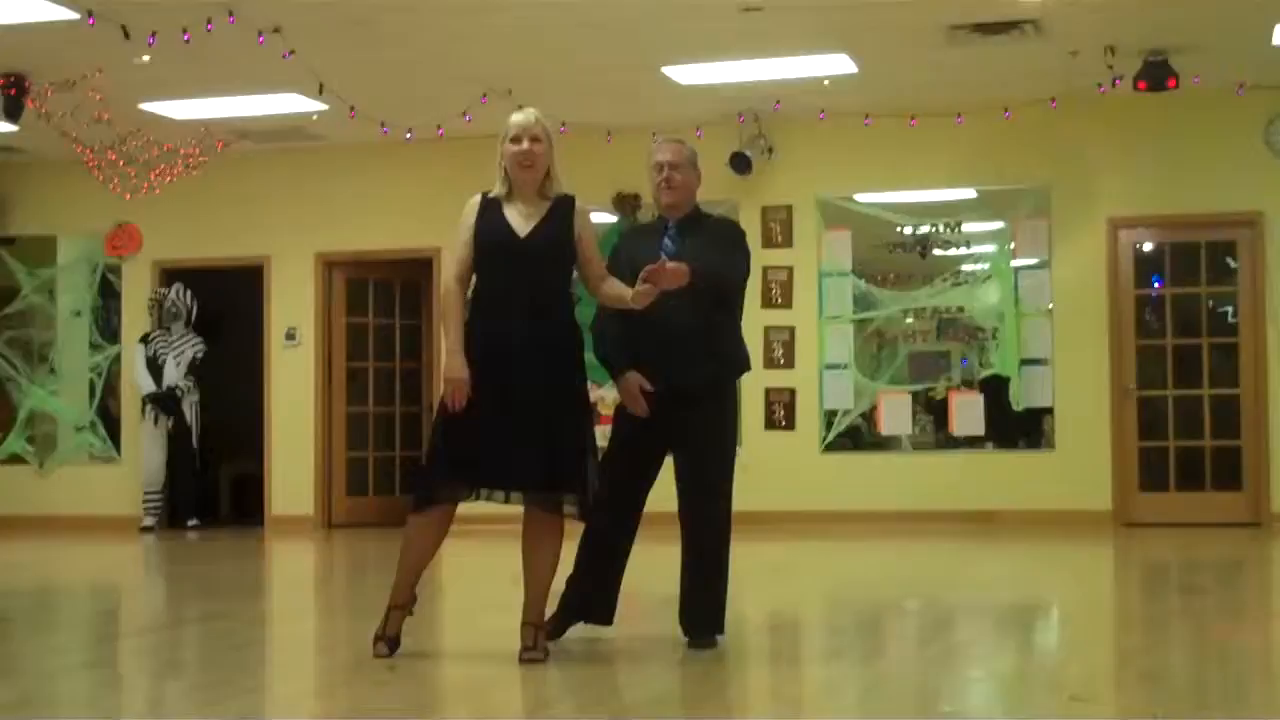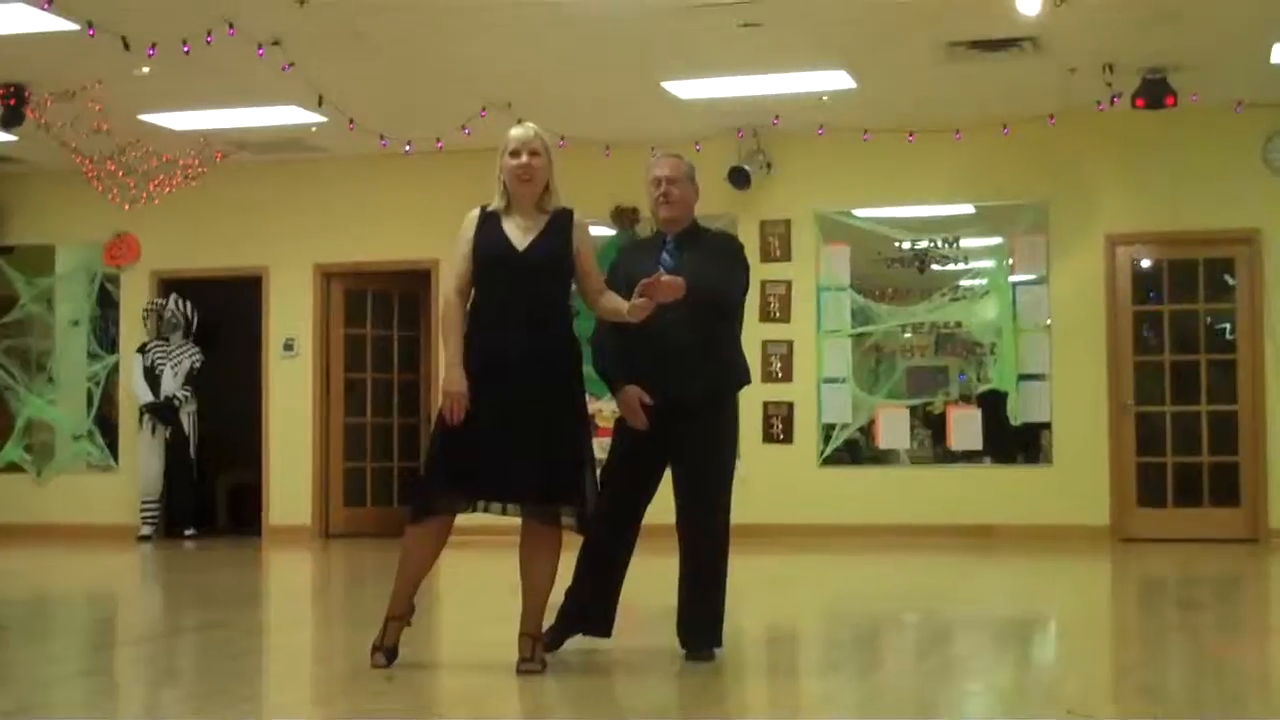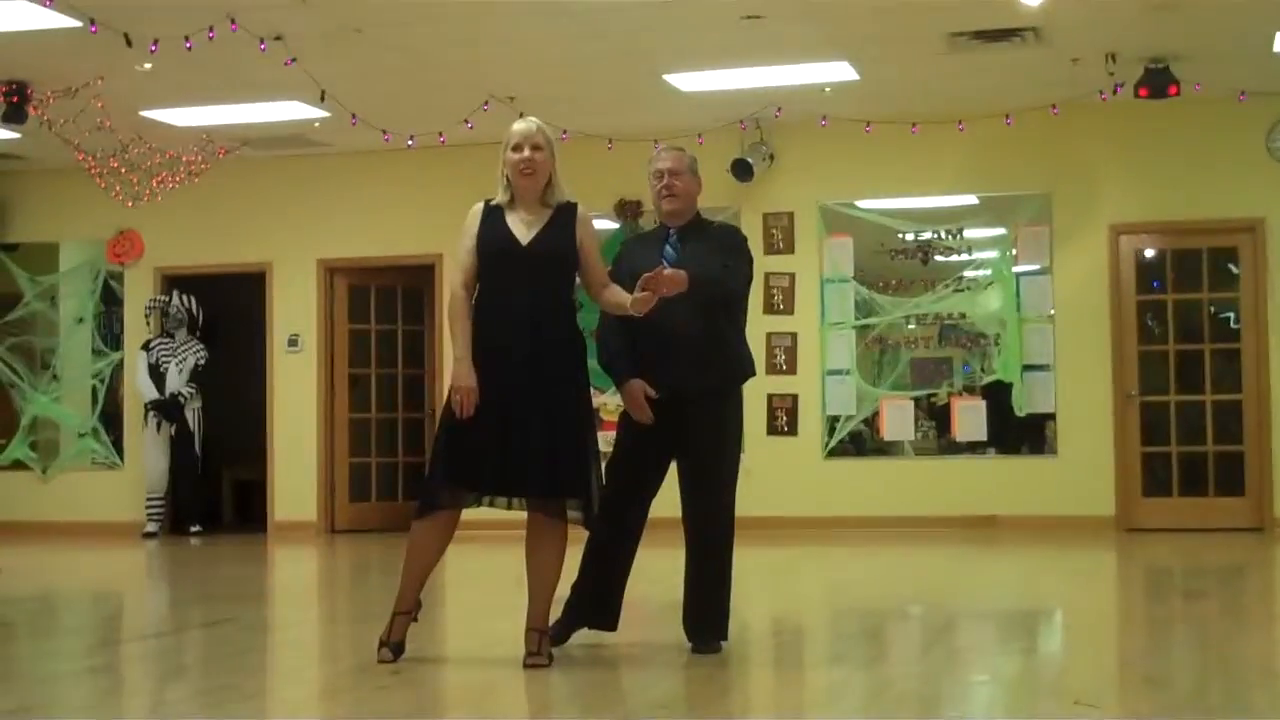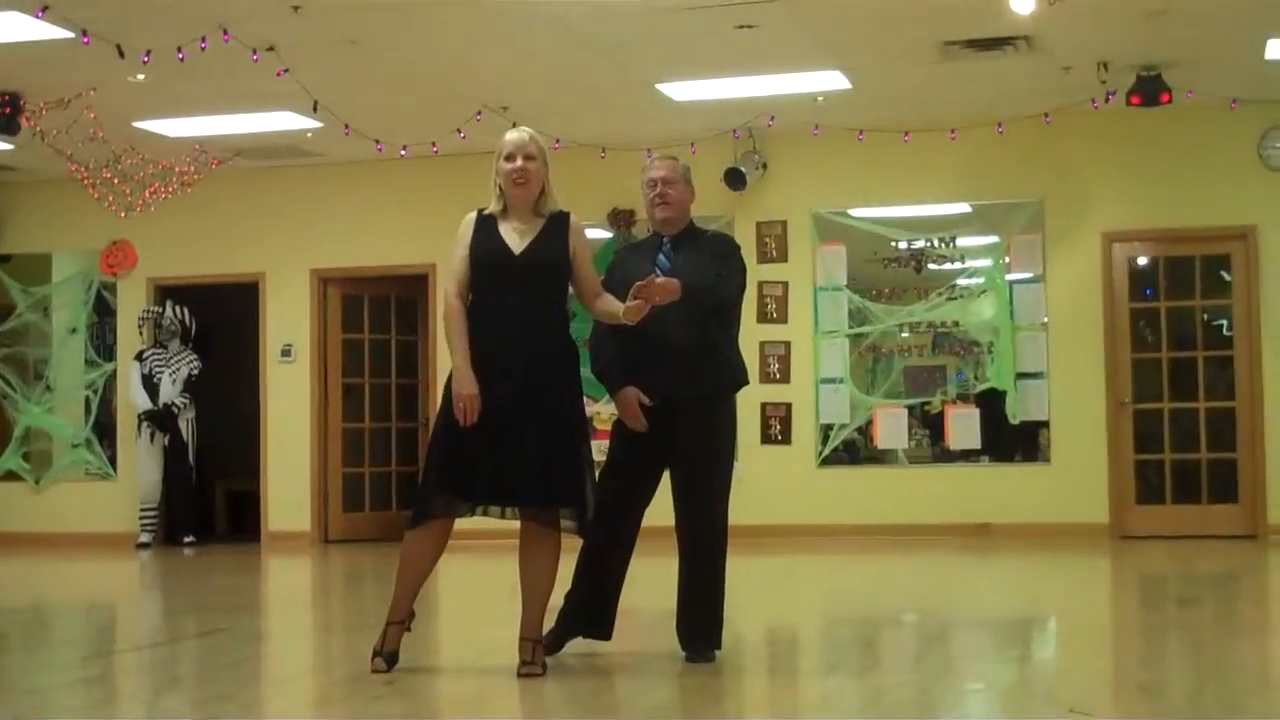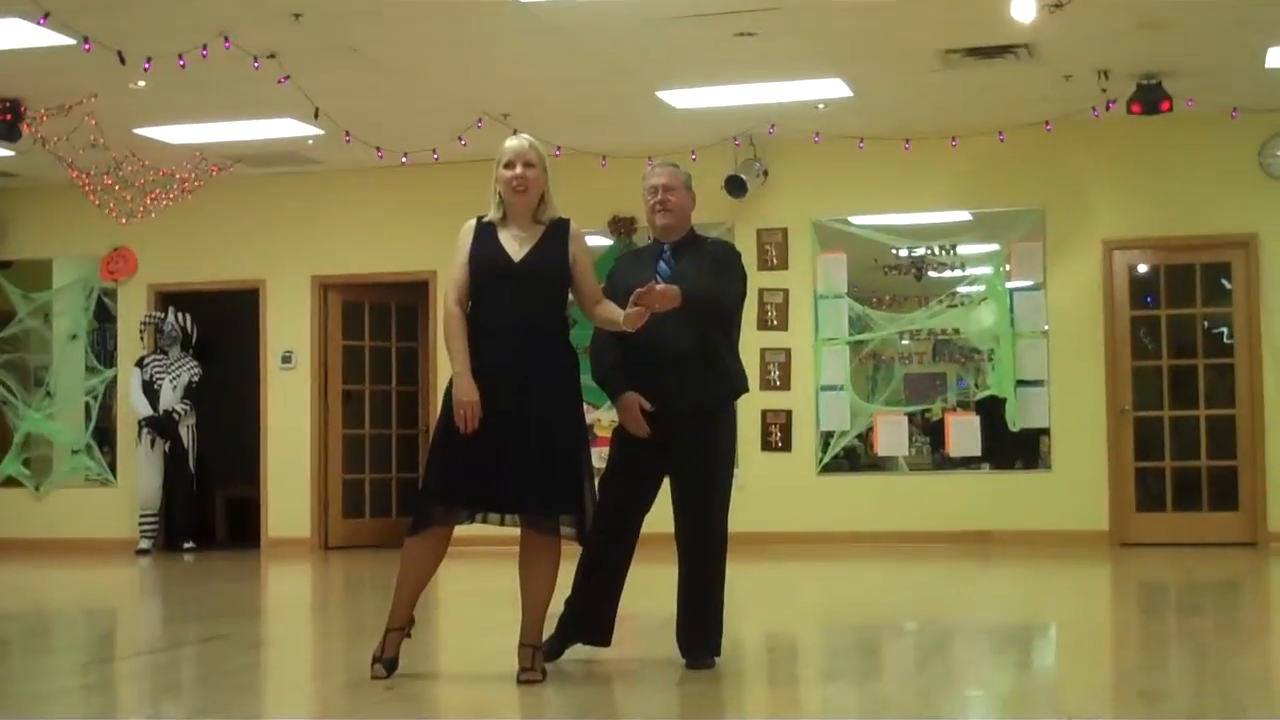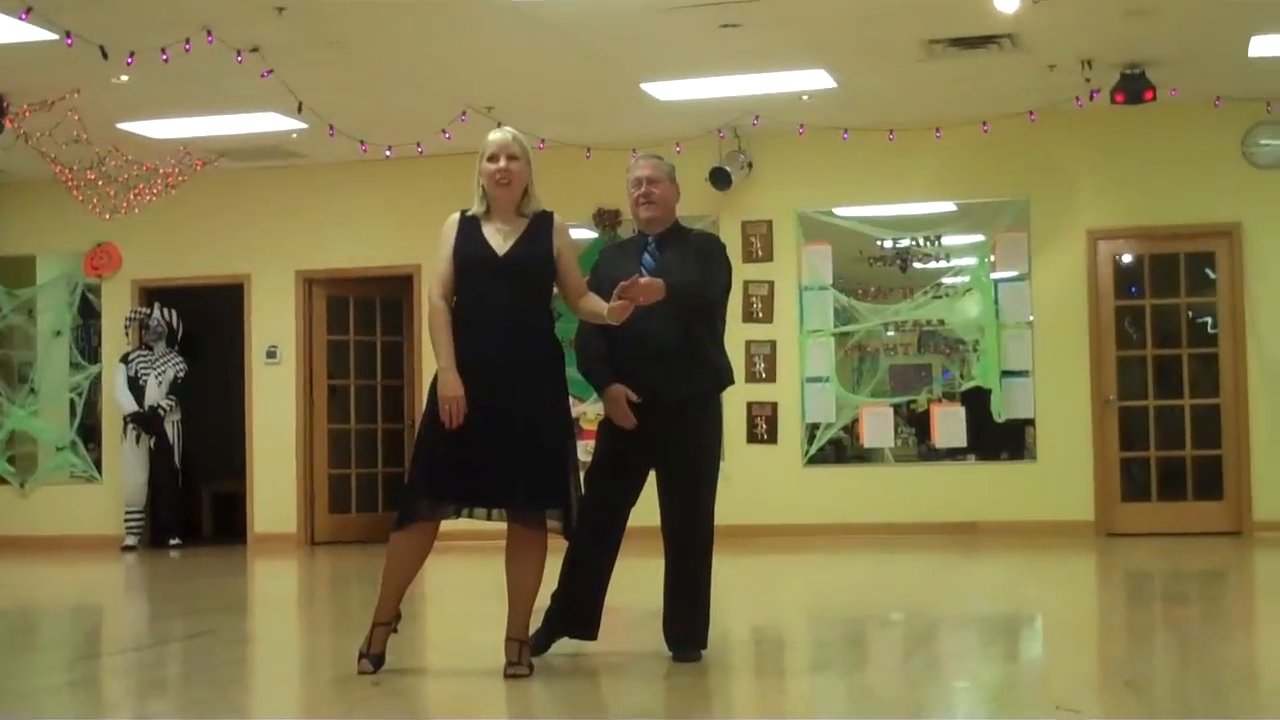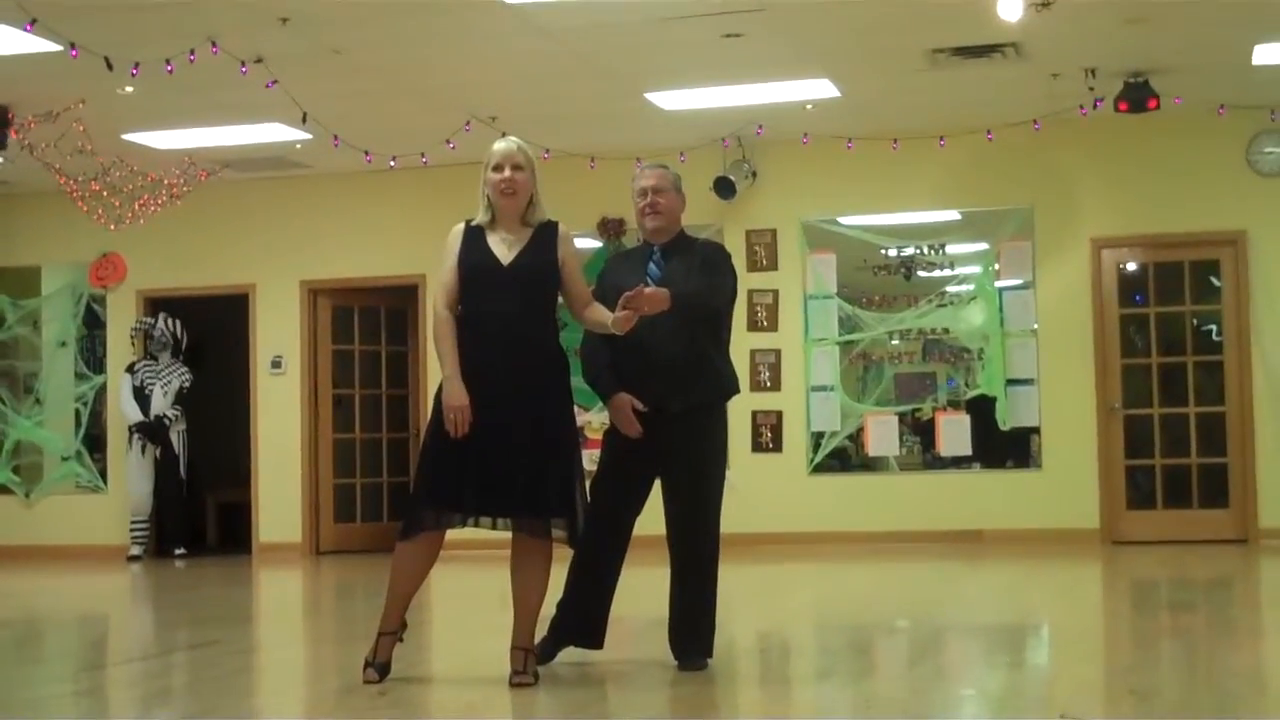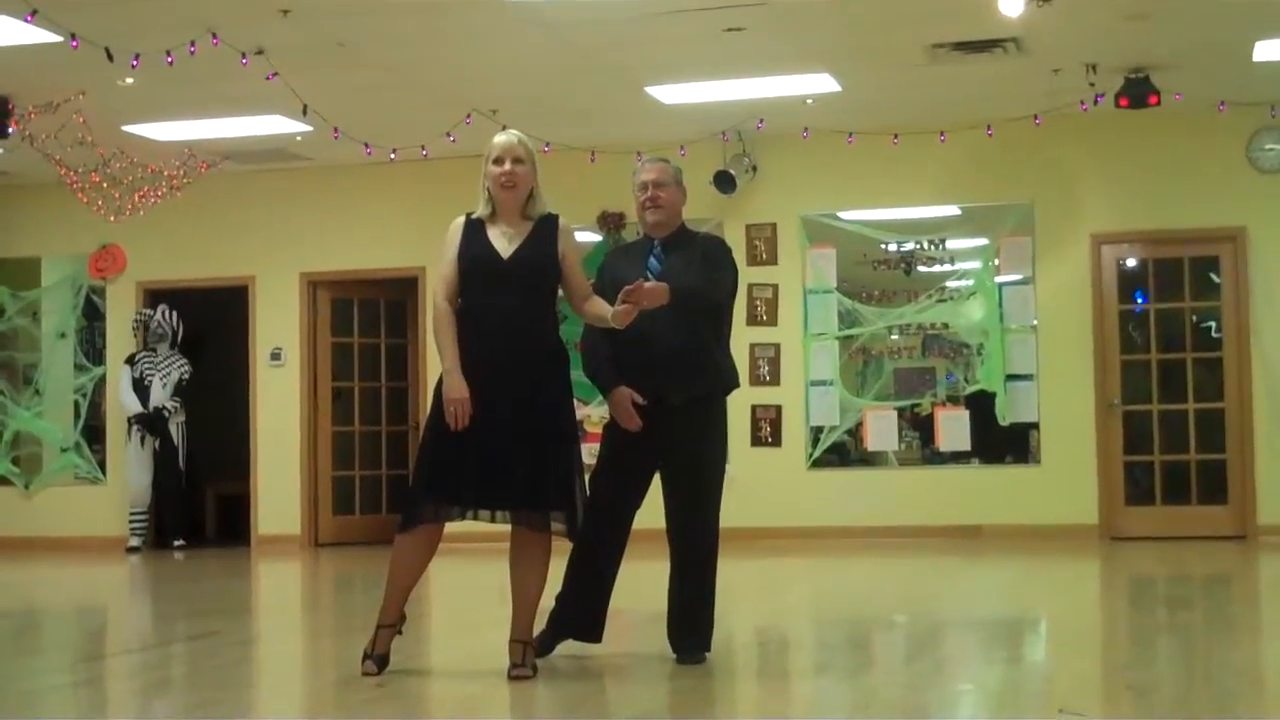
dt=0.3s
person 1, frame 1
left shoulder: (572, 212)
right shoulder: (479, 208)
left elbow: (598, 282)
right elbow: (455, 283)
left wrist: (633, 296)
right wrist: (454, 356)
left hip: (551, 362)
right hip: (485, 358)
left knee: (546, 494)
right knee: (442, 484)
left ankle: (533, 624)
right ankle: (398, 605)
person 1, frame 2
left shoulder: (570, 226)
right shoulder: (478, 222)
left elbow: (596, 295)
right elbow: (455, 297)
left wrist: (631, 309)
right wrist: (453, 369)
left hip: (550, 375)
right hip: (484, 371)
left knee: (544, 505)
right knee: (440, 495)
left ankle: (531, 634)
right ankle: (396, 616)
person 1, frame 3
left shoulder: (574, 219)
right shoulder: (481, 216)
left elbow: (600, 288)
right elbow: (460, 290)
left wrist: (633, 302)
right wrist: (462, 363)
left hip: (554, 369)
right hip: (488, 366)
left knee: (549, 497)
right knee: (446, 489)
left ankle: (537, 628)
right ankle: (402, 610)
person 1, frame 4
left shoulder: (566, 228)
right shoulder: (475, 225)
left elbow: (592, 297)
right elbow: (454, 299)
left wrist: (627, 311)
right wrist: (462, 372)
left hip: (548, 378)
right hip: (482, 375)
left knee: (543, 508)
right knee: (440, 499)
left ankle: (531, 637)
right ankle: (396, 620)
person 1, frame 5
left shoulder: (567, 235)
right shoulder: (474, 232)
left elbow: (593, 304)
right elbow: (454, 306)
left wrist: (625, 319)
right wrist: (462, 378)
left hip: (548, 386)
right hip: (482, 382)
left knee: (543, 515)
right knee: (440, 506)
left ankle: (531, 645)
right ankle: (396, 627)
person 1, frame 6
left shoulder: (551, 228)
right shoulder: (458, 226)
left elbow: (578, 297)
right elbow: (438, 300)
left wrist: (612, 311)
right wrist: (447, 373)
left hip: (533, 380)
right hip: (467, 377)
left knee: (529, 508)
right knee: (425, 501)
left ankle: (518, 638)
right ankle: (382, 621)
person 1, frame 7
left shoulder: (555, 238)
right shoulder: (463, 236)
left elbow: (582, 306)
right elbow: (443, 310)
left wrist: (616, 320)
right wrist: (452, 383)
left hip: (538, 389)
right hip: (471, 387)
left knee: (534, 518)
right knee: (432, 510)
left ankle: (523, 647)
right ankle: (388, 631)
person 1, frame 8
left shoulder: (555, 231)
right shoulder: (463, 229)
left elbow: (582, 299)
right elbow: (443, 303)
left wrist: (615, 314)
right wrist: (452, 375)
left hip: (537, 382)
right hip: (471, 380)
left knee: (533, 510)
right knee: (430, 503)
left ankle: (521, 640)
right ankle: (387, 624)
person 2, frame 1
left shoulder: (725, 235)
right shoulder: (631, 243)
left elbow: (731, 285)
right elbow: (606, 312)
left wrist: (688, 276)
right wrist: (620, 370)
left hip: (708, 391)
right hip: (642, 390)
left knee: (705, 508)
right knee: (614, 501)
left ankle: (702, 621)
right ankle: (579, 604)
person 2, frame 2
left shoulder: (723, 249)
right shoulder: (630, 257)
left elbow: (729, 299)
right elbow: (605, 328)
left wrist: (684, 290)
right wrist: (620, 384)
left hip: (707, 405)
right hip: (642, 403)
left knee: (704, 521)
right knee: (613, 513)
left ankle: (700, 633)
right ankle: (577, 616)
person 2, frame 3
left shoulder: (726, 241)
right shoulder: (633, 251)
left elbow: (732, 290)
right elbow: (610, 321)
left wrist: (687, 282)
right wrist: (624, 378)
left hip: (712, 397)
right hip: (647, 397)
left knee: (709, 514)
right knee: (618, 507)
left ankle: (706, 626)
right ankle: (583, 610)
person 2, frame 4
left shoulder: (719, 249)
right shoulder: (626, 259)
left elbow: (725, 297)
right elbow: (603, 330)
left wrist: (679, 290)
right wrist: (618, 386)
left hip: (705, 406)
right hip: (640, 405)
left knee: (703, 522)
right knee: (611, 515)
left ankle: (700, 635)
right ankle: (577, 619)
person 2, frame 5
left shoulder: (720, 257)
right shoulder: (627, 267)
left elbow: (725, 305)
right elbow: (603, 336)
left wrist: (679, 297)
right wrist: (619, 391)
left hip: (706, 413)
right hip: (641, 411)
left knee: (703, 530)
right knee: (611, 522)
left ankle: (699, 641)
right ankle: (577, 625)
person 2, frame 6
left shoulder: (705, 249)
right shoulder: (611, 259)
left elbow: (710, 297)
right elbow: (588, 329)
left wrist: (663, 290)
right wrist: (605, 384)
left hip: (691, 405)
right hip: (626, 404)
left knee: (689, 523)
right knee: (597, 515)
left ankle: (686, 634)
right ankle: (563, 620)
person 2, frame 7
left shoulder: (710, 257)
right shoulder: (616, 268)
left elbow: (715, 306)
right elbow: (593, 338)
left wrist: (667, 299)
right wrist: (610, 392)
left hip: (696, 413)
right hip: (631, 413)
left knee: (694, 531)
right knee: (603, 524)
left ankle: (692, 643)
right ankle: (569, 628)
person 2, frame 8
left shoulder: (711, 252)
right shoulder: (617, 262)
left elbow: (715, 300)
right elbow: (594, 332)
left wrist: (668, 294)
right wrist: (611, 386)
left hip: (696, 407)
right hip: (631, 406)
left knee: (694, 526)
right knee: (602, 517)
left ankle: (690, 636)
right ankle: (568, 621)
person 3, frame 1
left shoulder: (196, 343)
right shoulder: (148, 339)
left elbow: (194, 375)
right elbow: (139, 371)
left wrist: (174, 395)
right wrist: (154, 395)
left hip: (184, 406)
right hip: (154, 406)
left knee: (186, 459)
right knee: (154, 460)
left ankle: (188, 514)
right ankle: (150, 513)
person 3, frame 2
left shoulder: (193, 353)
right shoulder: (146, 349)
left elbow: (191, 386)
right elbow: (137, 381)
left wrist: (172, 405)
right wrist: (152, 405)
left hip: (182, 416)
right hip: (152, 415)
left knee: (183, 469)
right knee: (151, 469)
left ankle: (186, 523)
right ankle: (148, 523)
person 3, frame 3
left shoulder: (198, 350)
right shoulder: (150, 346)
left elbow: (197, 382)
right elbow: (141, 378)
left wrist: (178, 402)
right wrist: (157, 402)
left hip: (187, 413)
right hip: (157, 412)
left knee: (188, 466)
right knee: (156, 466)
left ankle: (191, 520)
right ankle: (153, 520)
person 3, frame 4
left shoulder: (191, 360)
right shoulder: (143, 356)
left elbow: (190, 393)
right elbow: (135, 389)
left wrist: (170, 412)
right wrist: (150, 413)
left hip: (180, 423)
right hip: (150, 423)
left knee: (182, 476)
right knee: (149, 477)
left ankle: (185, 530)
right ankle: (146, 530)
person 3, frame 5
left shoulder: (192, 367)
right shoulder: (144, 362)
left elbow: (190, 399)
right elbow: (135, 394)
left wrist: (171, 419)
right wrist: (151, 419)
left hip: (181, 430)
right hip: (150, 429)
left knee: (182, 482)
right knee: (149, 483)
left ankle: (185, 536)
right ankle: (146, 536)
person 3, frame 6
left shoulder: (177, 362)
right shoulder: (129, 358)
left elbow: (175, 395)
right elbow: (120, 390)
left wrist: (156, 414)
right wrist: (136, 415)
left hip: (166, 426)
right hip: (135, 425)
left knee: (167, 479)
right knee: (134, 479)
left ankle: (170, 532)
right ankle: (132, 533)
person 3, frame 7
left shoulder: (182, 372)
right shoulder: (134, 369)
left elbow: (181, 405)
right elbow: (125, 400)
left wrist: (161, 424)
right wrist: (141, 424)
left hip: (171, 436)
right hip: (141, 435)
left knee: (172, 488)
right knee: (140, 489)
left ankle: (175, 542)
right ankle: (137, 542)
person 3, frame 8
left shoulder: (181, 364)
right shoulder: (134, 360)
left elbow: (180, 396)
right elbow: (124, 392)
left wrist: (161, 415)
right wrist: (140, 415)
left hip: (170, 427)
right hip: (139, 427)
left knee: (171, 481)
right knee: (139, 481)
left ankle: (174, 534)
right ankle: (136, 534)
